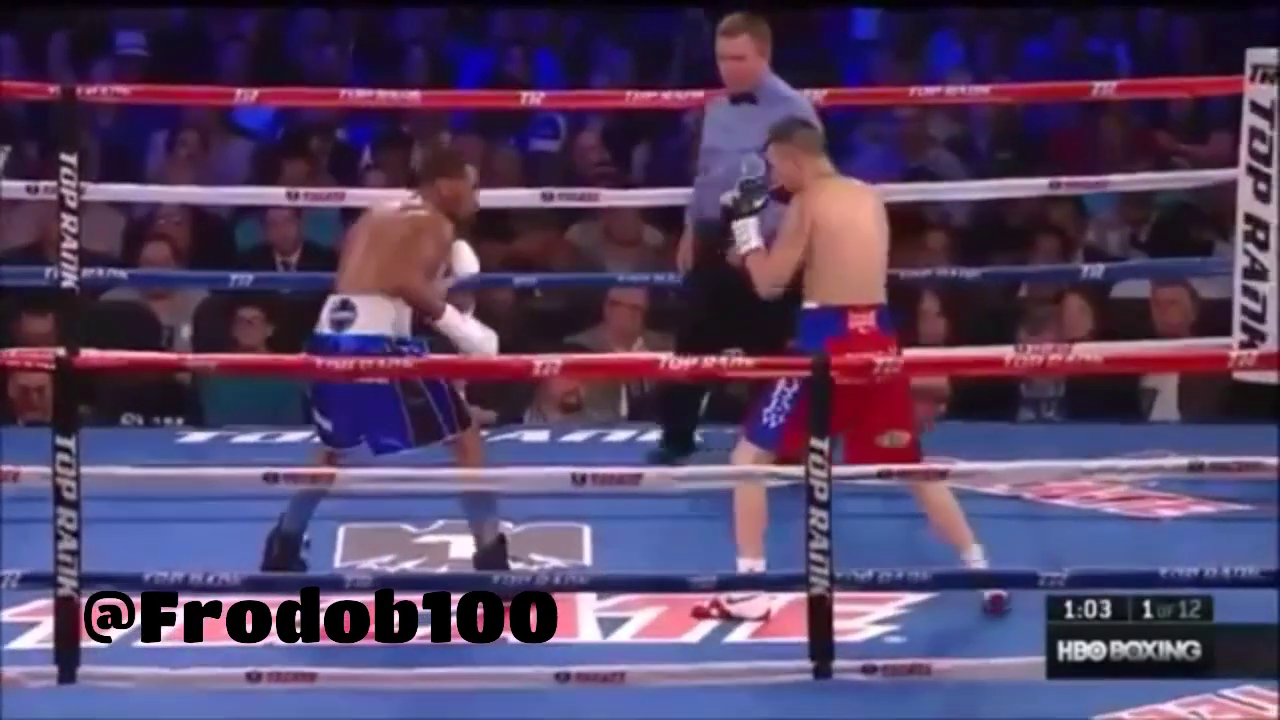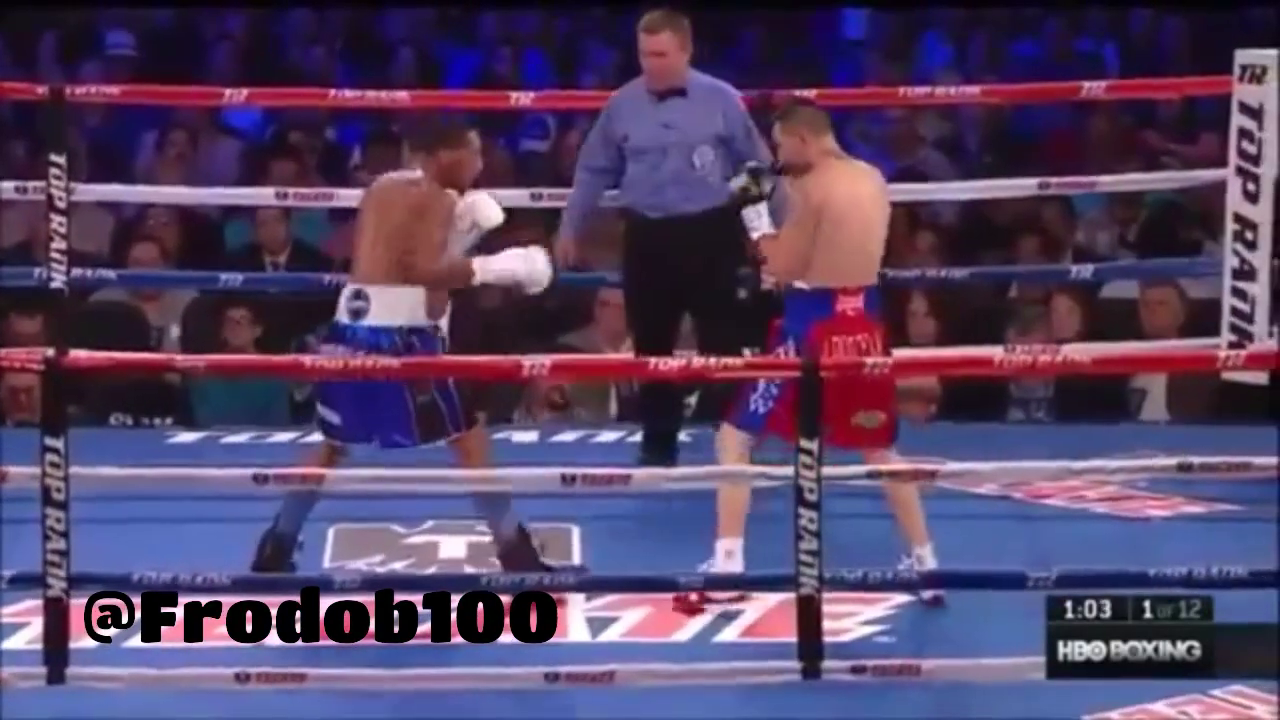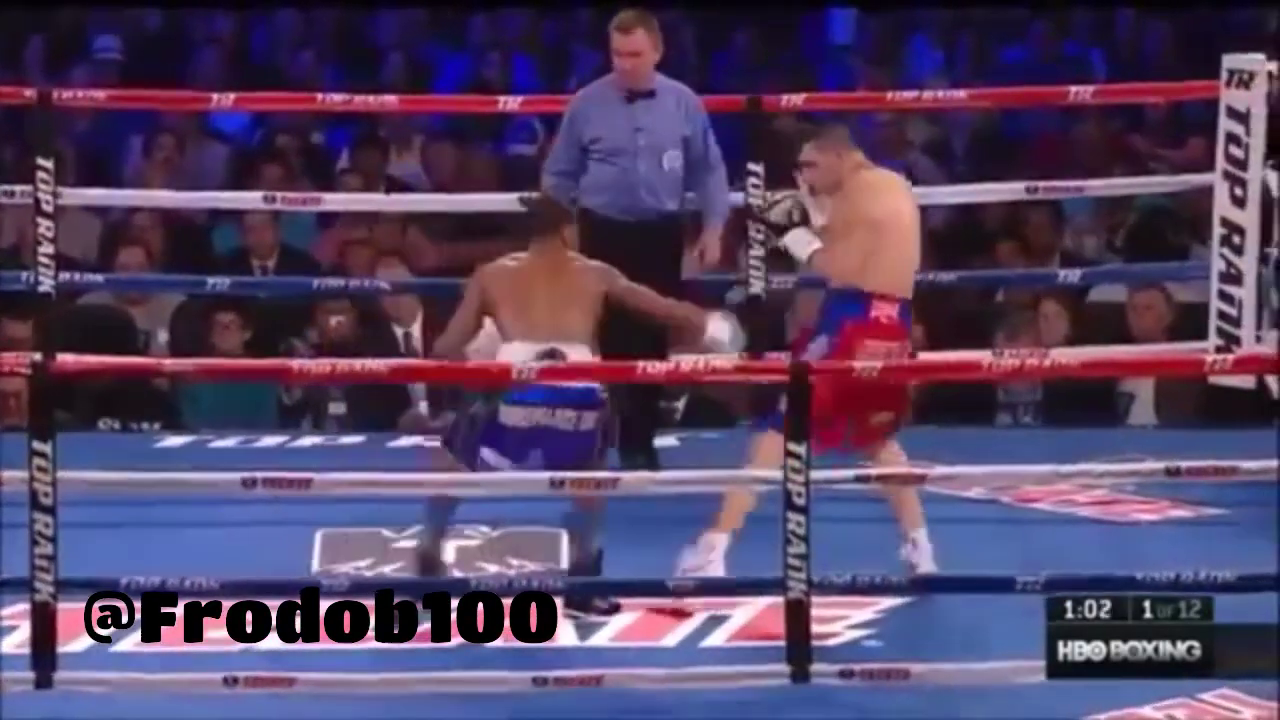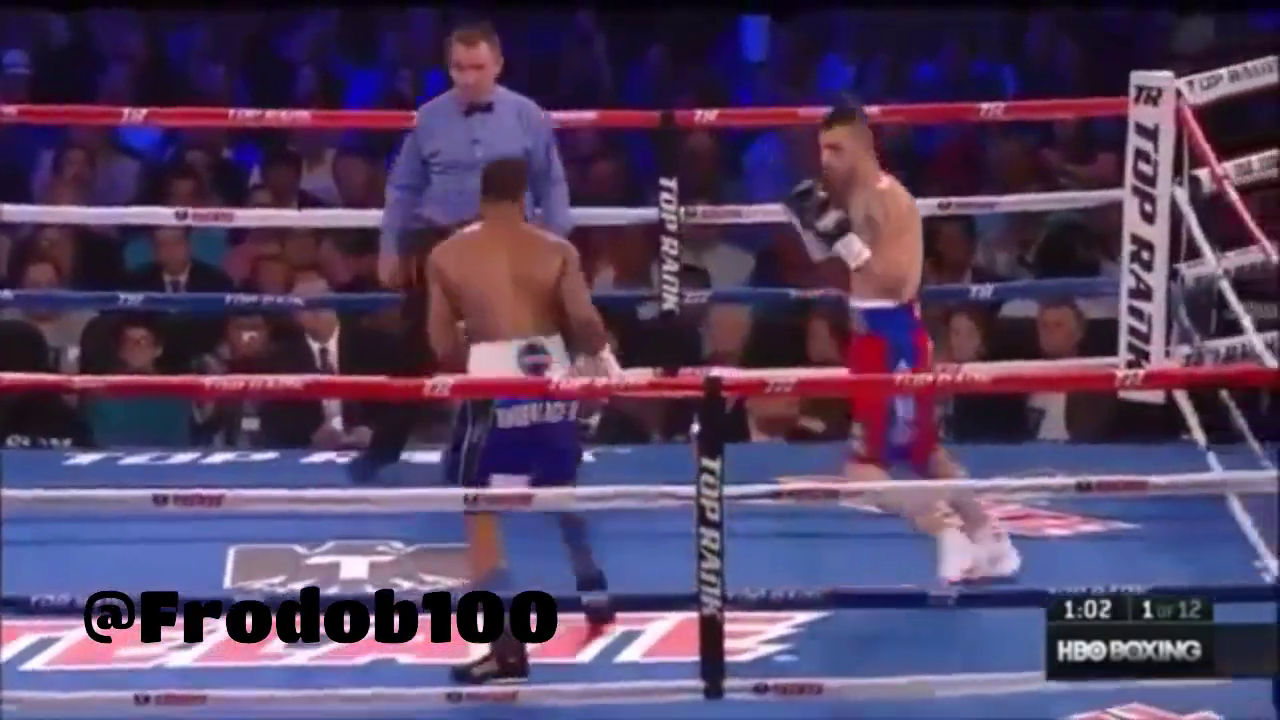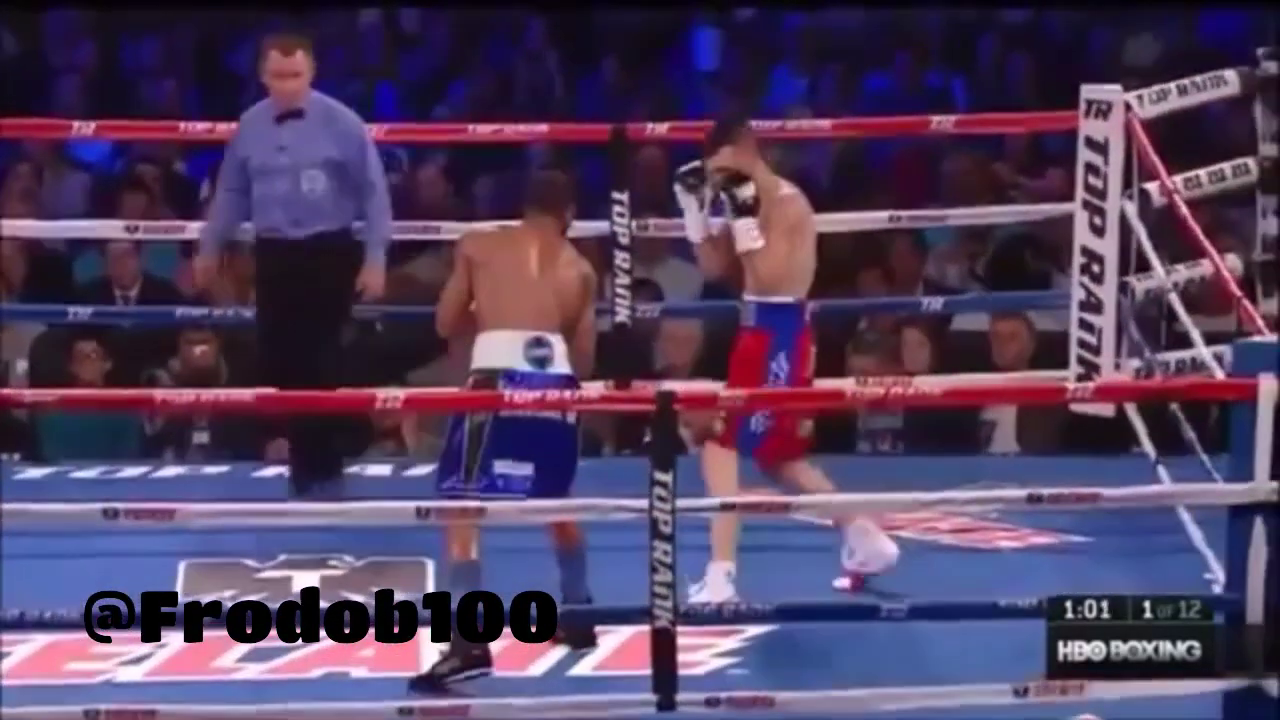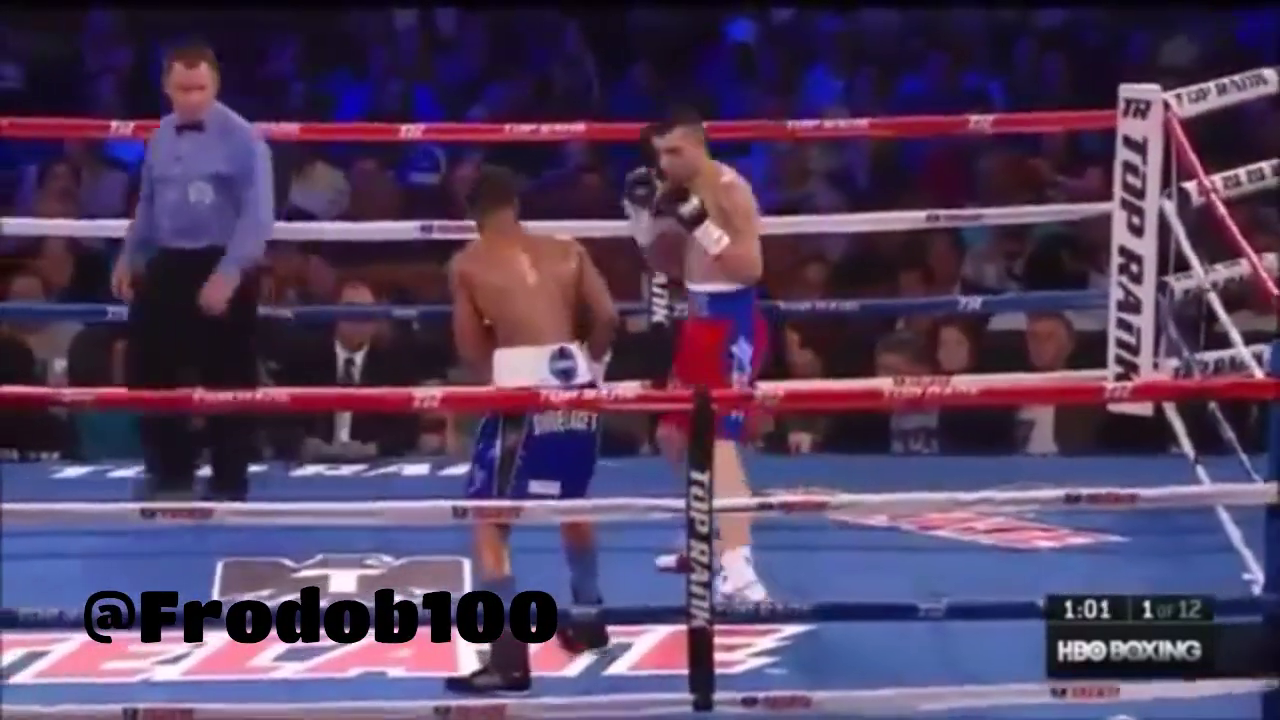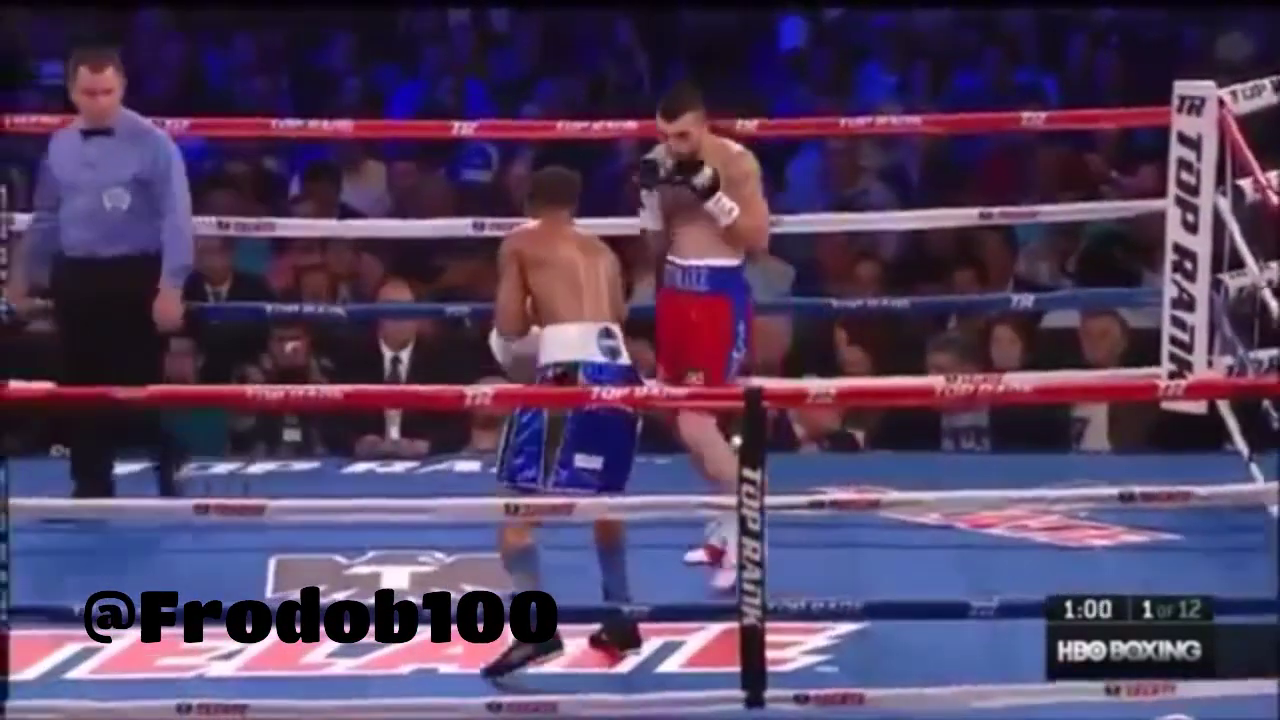
dt=0.5s
person 1, frame 1
left shoulder: (806, 202)
right shoulder: (869, 198)
left elbow: (770, 283)
left wrist: (744, 224)
right wrist: (754, 245)
left hip: (826, 342)
right hip: (877, 341)
left knee: (750, 457)
right knee: (909, 466)
left ankle: (748, 589)
right ankle: (981, 571)
person 1, frame 2
left shoulder: (812, 187)
right shoulder: (874, 179)
left elbow: (781, 269)
left wrist: (753, 209)
left hip: (812, 323)
right hip: (864, 322)
left knee: (735, 436)
right knee: (879, 449)
left ankle: (725, 566)
right ankle: (924, 565)
person 1, frame 3
left shoulder: (856, 192)
right shoulder: (896, 187)
left elbow: (841, 270)
left wrist: (795, 234)
right wrist: (813, 208)
left hip: (849, 328)
right hip: (892, 331)
left knee: (773, 441)
right knee: (879, 441)
left ankle: (710, 560)
right ankle: (919, 553)
person 1, frame 4
left shoulder: (889, 200)
right shoulder: (848, 199)
left elbow: (898, 281)
right elbow: (839, 281)
left wrist: (842, 237)
right wrist: (816, 234)
left hip: (894, 338)
right hip: (870, 336)
left knee: (867, 469)
right knee: (922, 453)
left ankle: (957, 545)
right ankle: (990, 545)
person 1, frame 5
left shoulder: (785, 203)
right shoulder: (752, 201)
left elbow: (770, 279)
right elbow: (715, 266)
left wrist: (744, 216)
right wrist: (693, 204)
left hip: (777, 336)
right hip: (762, 332)
left knee: (720, 453)
right knee: (783, 460)
left ankle: (719, 581)
right ankle: (869, 542)
person 1, frame 6
left shoulder: (731, 190)
right shoulder: (675, 189)
left elbow: (751, 267)
right elbow: (659, 260)
left wrist: (699, 223)
right wrist: (640, 210)
left hip: (732, 324)
right hip: (699, 321)
left knee: (715, 444)
right knee: (672, 433)
left ankle: (739, 574)
right ankle: (713, 539)
person 1, frame 7
left shoulder: (737, 162)
right shoulder: (662, 162)
left elbow: (758, 239)
right elbow: (654, 242)
left wrist: (713, 194)
right wrist: (651, 195)
left hip: (721, 296)
right hip: (675, 292)
left knee: (696, 424)
right knee: (687, 418)
left ankle: (743, 531)
right ankle: (729, 524)
person 2, frame 1
left shoulder: (377, 218)
right shoulder: (436, 224)
right elbow: (408, 284)
left wrist: (442, 272)
right wrist: (462, 327)
left hip: (331, 338)
right hip: (379, 343)
left knee: (335, 449)
right knee: (466, 440)
left ankle: (283, 548)
right ankle: (491, 558)
person 2, frame 2
left shoulder: (383, 186)
right shoulder: (438, 197)
right elbow: (428, 269)
left wrist: (465, 222)
right wrist: (506, 265)
left hip: (347, 328)
right hip: (400, 333)
left knee: (334, 445)
right knee: (471, 441)
left ankle: (275, 548)
right ankle: (515, 555)
person 2, frame 3
left shoulder: (491, 276)
right shoulder: (593, 273)
left elbow: (448, 349)
right elbow: (662, 308)
left wrist: (476, 350)
right wrist: (710, 325)
left hip: (515, 388)
right hip: (578, 391)
left knee: (459, 463)
left ankle: (430, 557)
right ankle: (584, 583)
person 2, frame 4
left shoulder: (447, 257)
right shoulder: (556, 250)
left elbow: (443, 346)
right elbow: (584, 320)
right wrist: (601, 356)
left hip: (494, 386)
right hip: (554, 380)
left knee: (480, 513)
right knee: (559, 488)
left ankle: (507, 647)
right ankle: (593, 590)
person 2, frame 5
left shoulder: (477, 245)
right shoulder: (580, 268)
left elbow: (447, 323)
right elbow: (584, 357)
left hip: (497, 378)
right hip: (556, 381)
left knee: (462, 507)
right knee: (558, 501)
left ankle: (470, 642)
right ankle: (577, 619)
person 2, frame 6
left shoulder: (466, 264)
right shoulder: (566, 249)
left elbow: (471, 350)
right elbow: (607, 317)
left hip: (522, 392)
right hip: (575, 387)
left knee: (488, 522)
right knee: (571, 502)
left ankle: (510, 660)
right ankle: (586, 619)
person 2, frame 7
left shoulder: (519, 244)
right shoulder: (604, 253)
left elbow: (509, 327)
left hip: (567, 372)
right hip: (618, 371)
left knee: (517, 499)
right knee: (603, 496)
right ankle: (620, 621)
person 3, frame 1
left shoulder: (791, 109)
right shoulder: (716, 108)
left wrist: (765, 239)
right wrist: (691, 231)
right hip: (716, 240)
left knee: (768, 351)
right knee: (693, 342)
right ankle: (676, 438)
person 3, frame 2
left shoulder: (722, 99)
right shoulder: (622, 104)
left elbow: (753, 167)
right elbow: (594, 171)
right wrist: (569, 229)
left hip: (708, 234)
right hip: (647, 236)
left knee: (721, 343)
right knee: (651, 345)
right ankle: (659, 444)
person 3, frame 3
left shoulder: (684, 103)
right shoulder: (586, 103)
left elbow: (709, 170)
right elbow: (560, 175)
left wrist: (713, 226)
left hip: (661, 236)
right hip: (603, 235)
left knee: (651, 341)
right knee: (614, 342)
left ankle: (639, 440)
right ankle: (632, 443)
person 3, frame 4
left shoulder: (529, 116)
right shoulder: (430, 118)
left elbow: (552, 186)
right elbow: (403, 188)
right wrist: (389, 247)
right hip: (442, 246)
right knee: (419, 349)
right ankle: (383, 448)
person 3, frame 5
left shoulder: (341, 123)
right shoulder: (250, 125)
left elbow: (373, 193)
right elbow: (231, 193)
left wrist: (375, 258)
right wrist: (210, 247)
left hip: (329, 254)
right hip: (274, 255)
left knee: (314, 361)
right knee: (280, 364)
left ankle: (318, 467)
right ankle: (312, 467)
person 3, frame 6
left shoulder: (241, 139)
right shoulder: (158, 135)
left elbow: (256, 216)
left wrist: (228, 275)
right wrist: (129, 257)
left hip: (222, 273)
right hip: (168, 268)
left knee: (225, 382)
right knee: (147, 371)
left ankle: (229, 484)
right ankle: (171, 474)
person 3, frame 7
left shoulder: (152, 143)
right shoulder: (60, 144)
left elbow: (175, 218)
right elbow: (46, 216)
left wrist: (171, 286)
left hip: (130, 278)
right hip: (74, 278)
left knee: (126, 385)
right knee: (79, 389)
left ankle: (163, 465)
right ankle: (92, 488)
